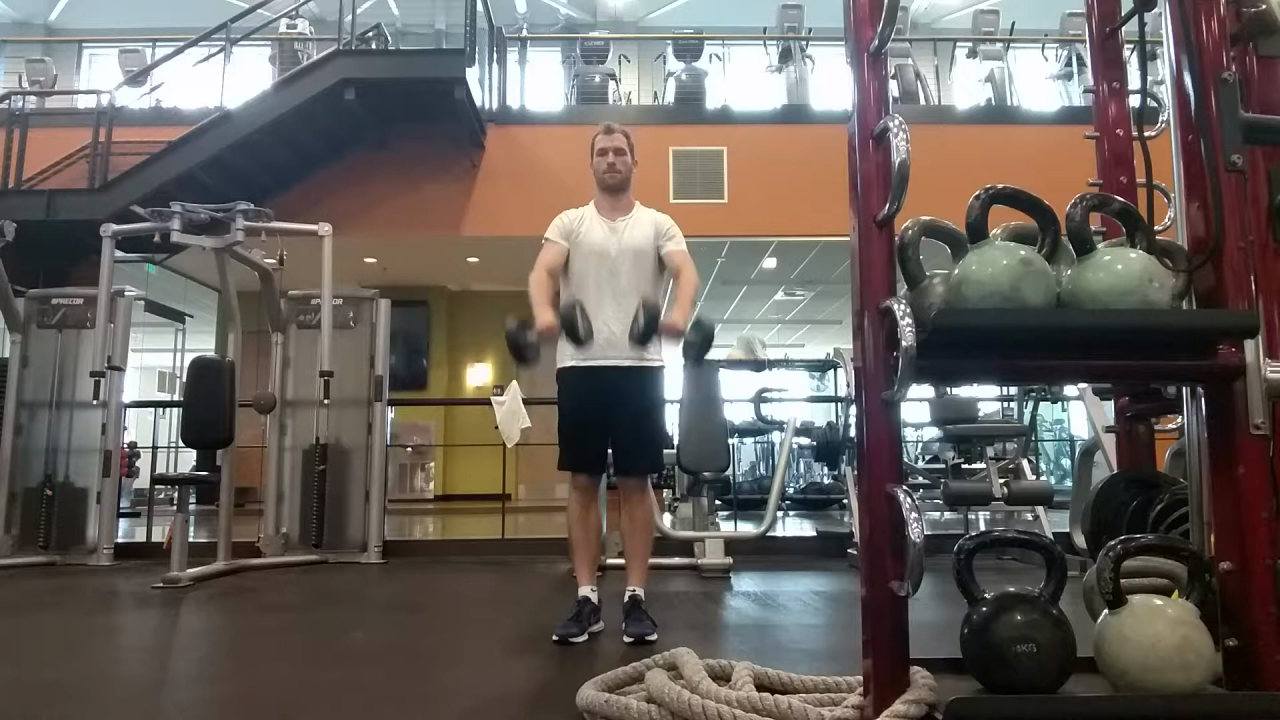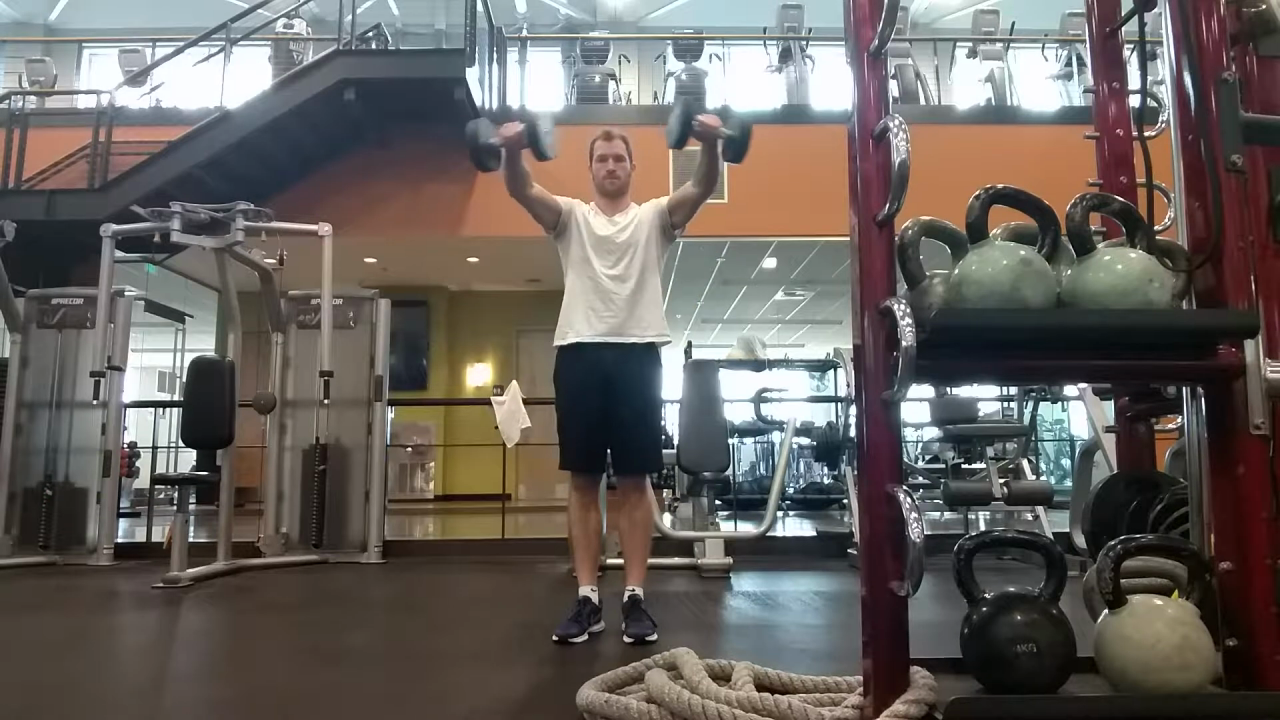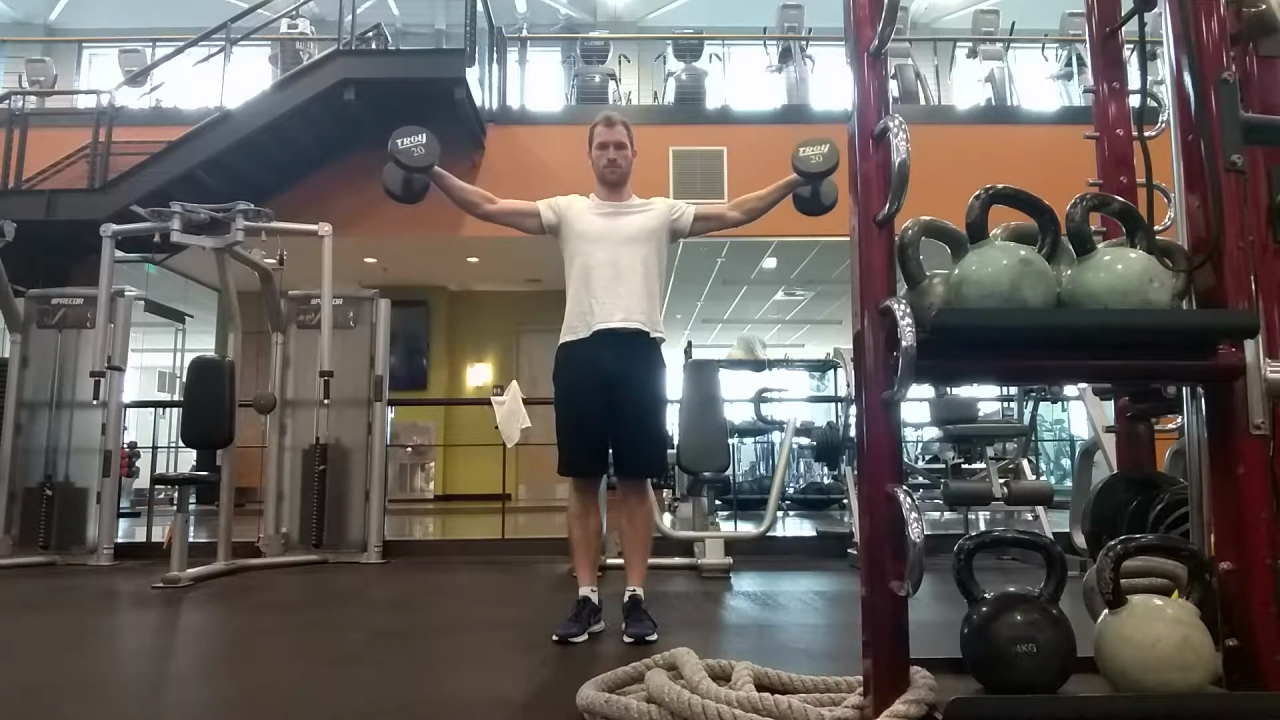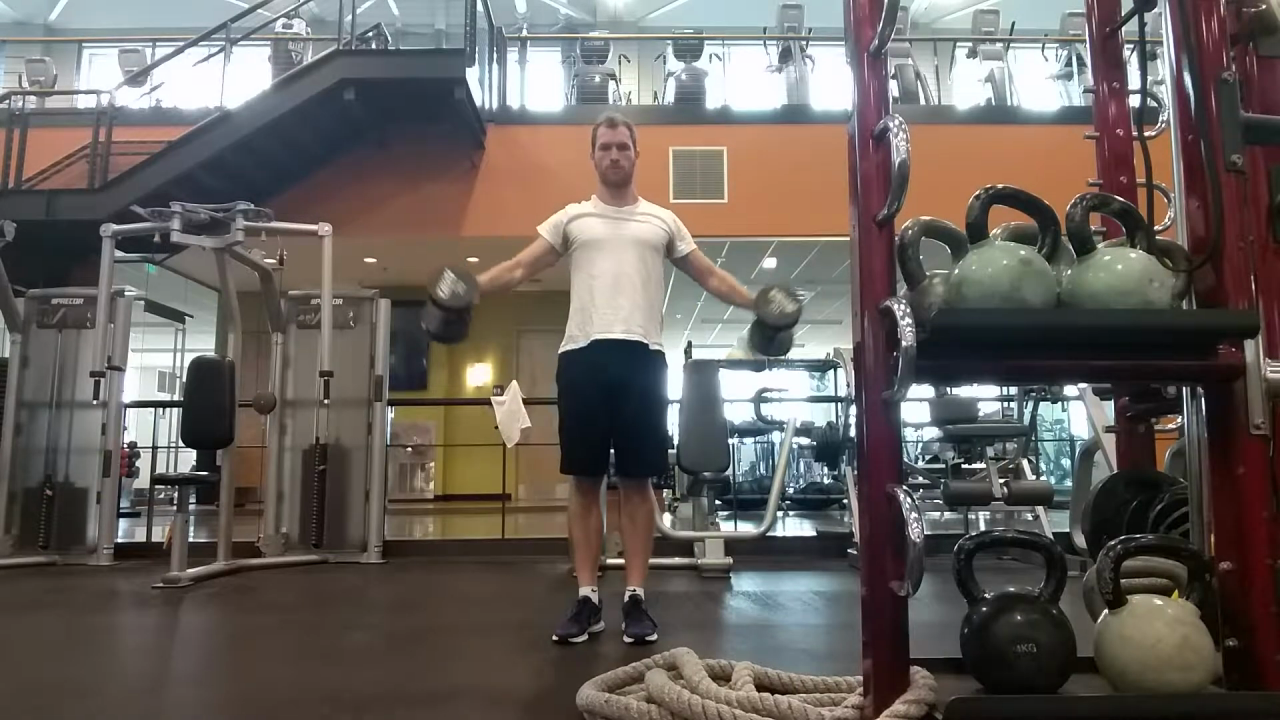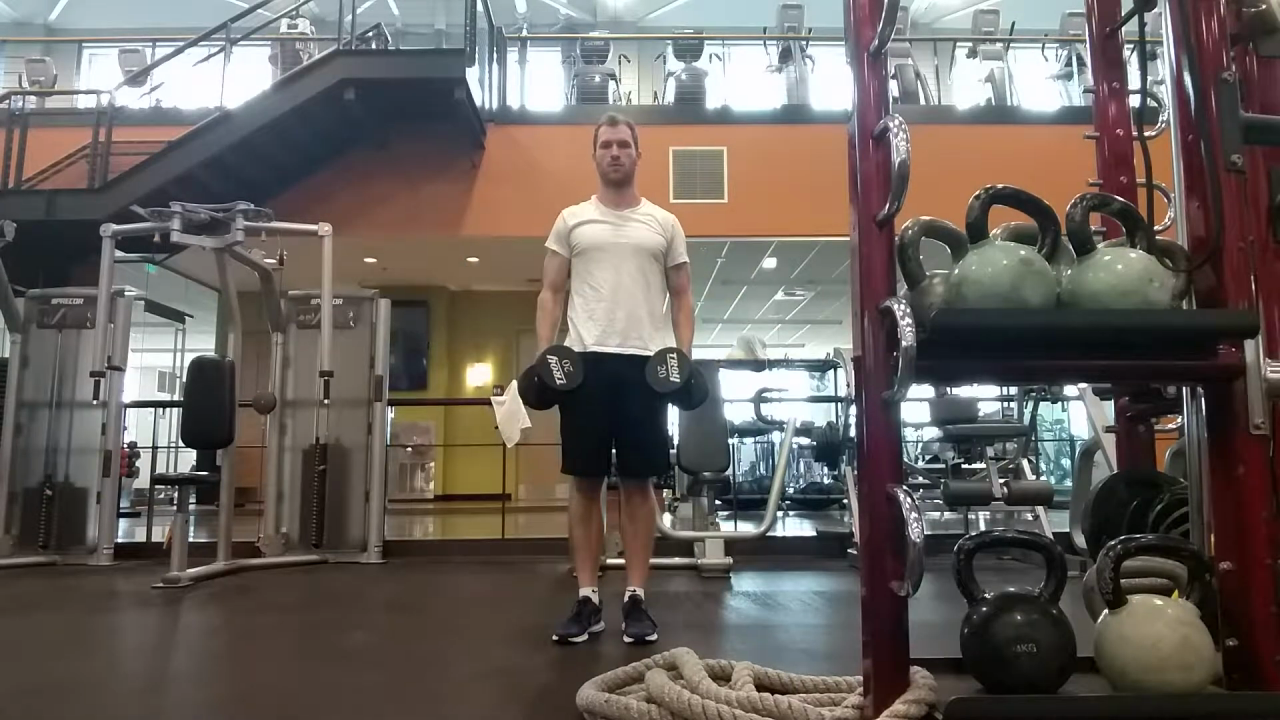
dt=1s
person 1, frame 1
left shoulder: (658, 224)
right shoulder: (569, 222)
left elbow: (686, 273)
right elbow: (542, 271)
left wrist: (680, 312)
right wrist: (543, 310)
left hip: (639, 368)
right hip: (580, 367)
left knee: (636, 483)
right knee: (583, 482)
left ankle: (635, 598)
right ankle: (587, 598)
person 1, frame 2
left shoulder: (656, 217)
right shoulder: (570, 216)
left elbow: (703, 186)
right elbow: (520, 189)
left wrist: (708, 142)
right wrist: (513, 149)
left hip: (637, 353)
right hip: (580, 354)
left knee: (635, 480)
right knee: (583, 480)
left ankle: (634, 597)
right ankle: (587, 597)
person 1, frame 3
left shoulder: (662, 212)
right shoulder: (566, 210)
left elbow: (735, 212)
right elbow: (489, 206)
left wrist: (794, 181)
right wrist: (434, 174)
left hip: (638, 352)
right hip: (580, 352)
left knee: (635, 481)
right knee: (583, 482)
left ankle: (635, 598)
right ankle: (586, 599)
person 1, frame 4
left shoulder: (662, 220)
right shoulder: (571, 218)
left elbow: (710, 275)
right elbow: (519, 267)
left wrist: (758, 302)
left hip: (642, 357)
right hip: (583, 356)
left knee: (637, 481)
right knee: (584, 481)
left ankle: (635, 598)
right ankle: (587, 598)
person 1, frame 5
left shoulder: (664, 223)
right shoulder: (571, 220)
left elbow: (681, 297)
right elbow: (551, 293)
left wrist: (683, 357)
right wrist: (545, 355)
left hip: (644, 365)
right hip: (584, 363)
left knee: (638, 483)
right knee: (585, 483)
left ankle: (635, 598)
right ankle: (588, 599)
